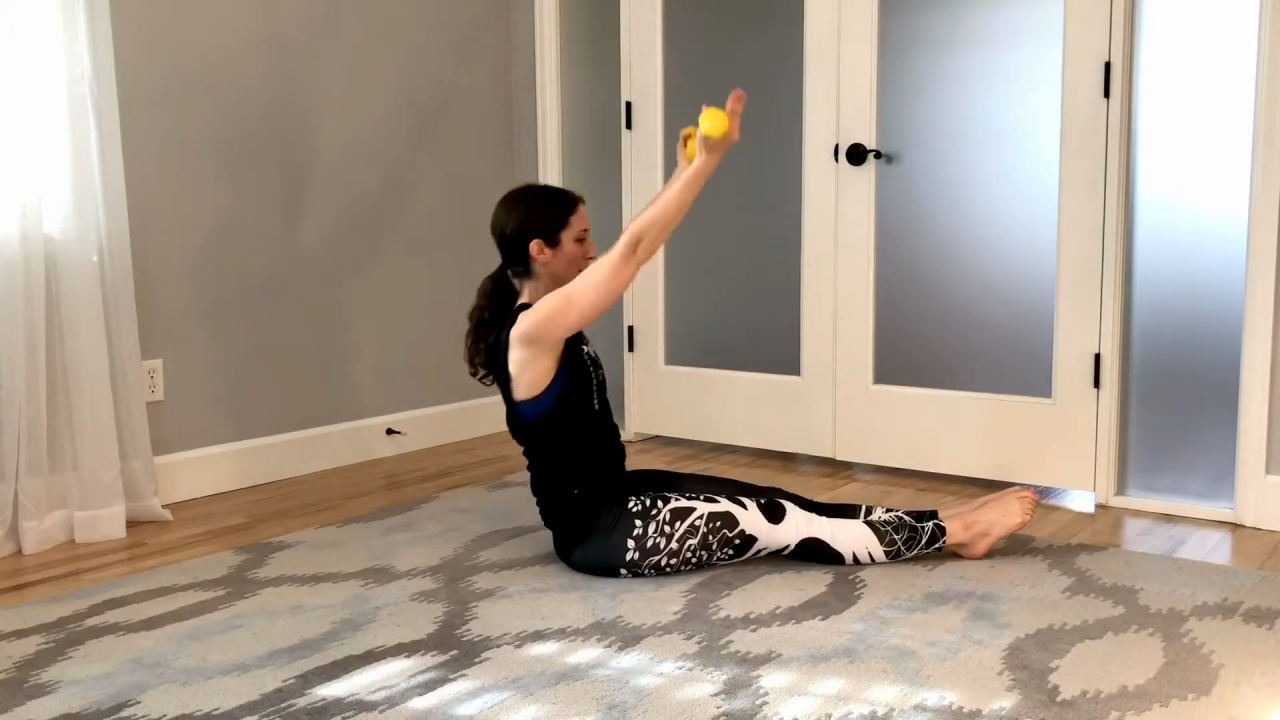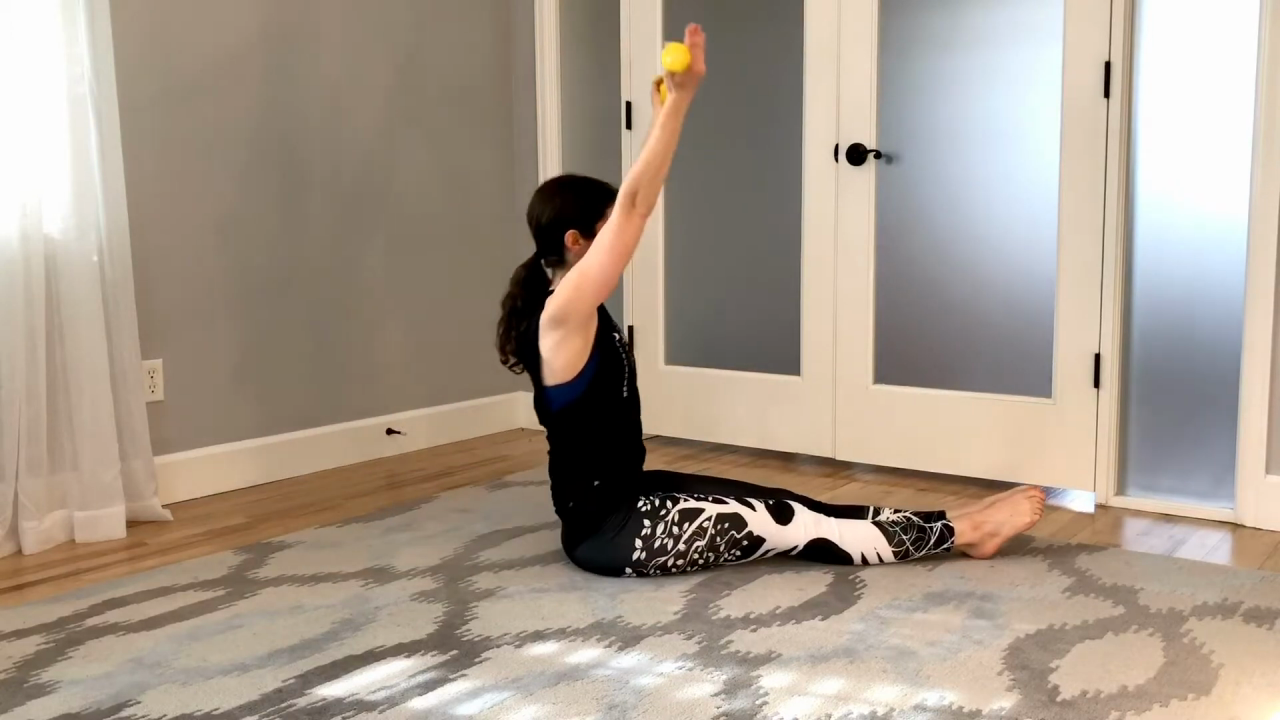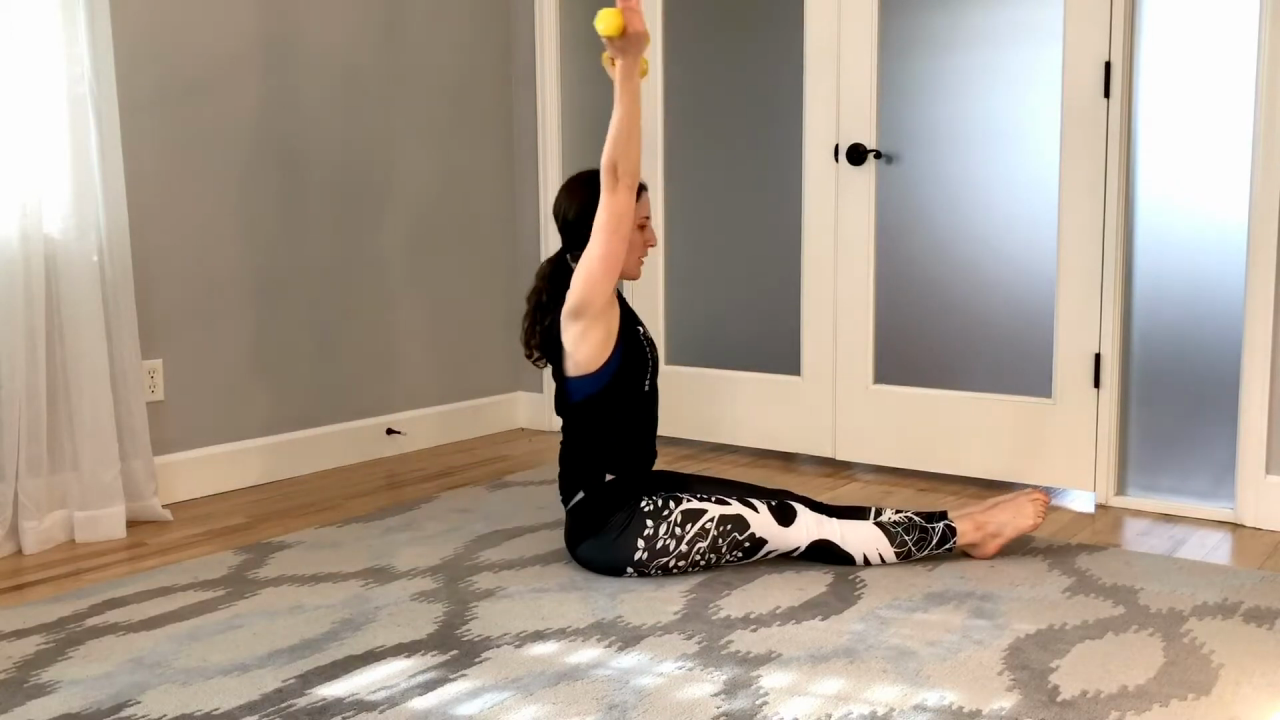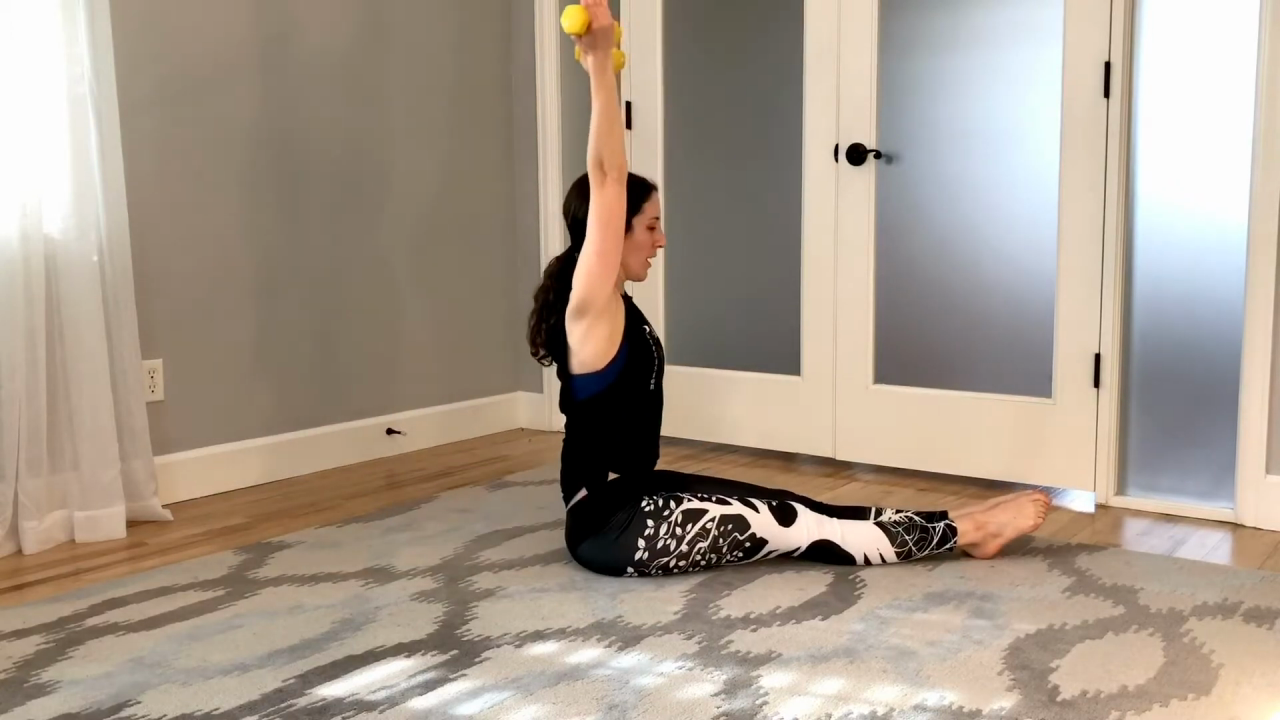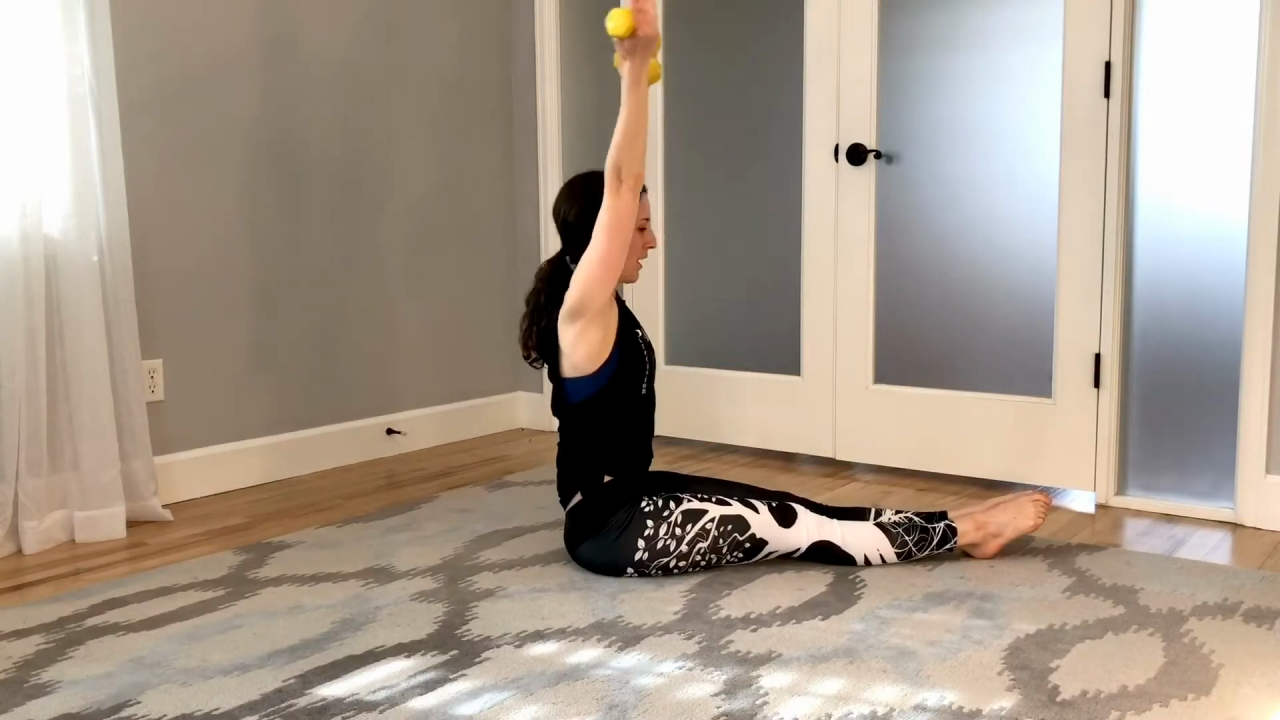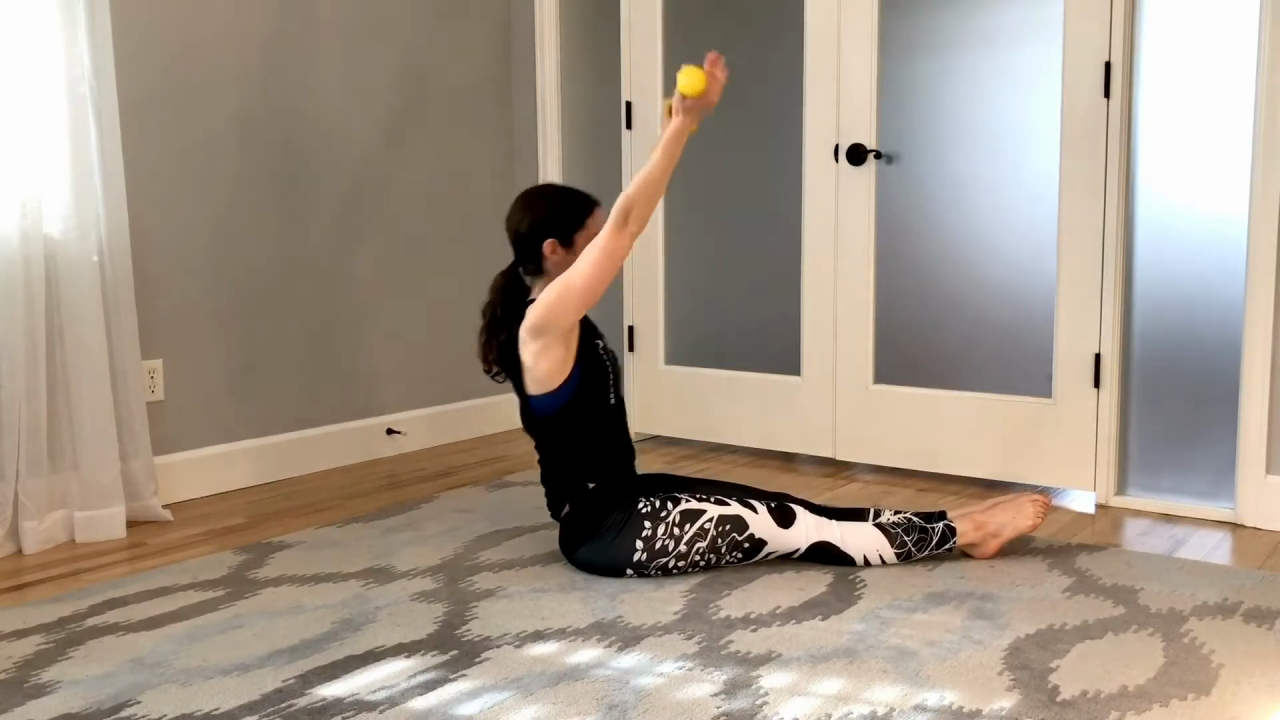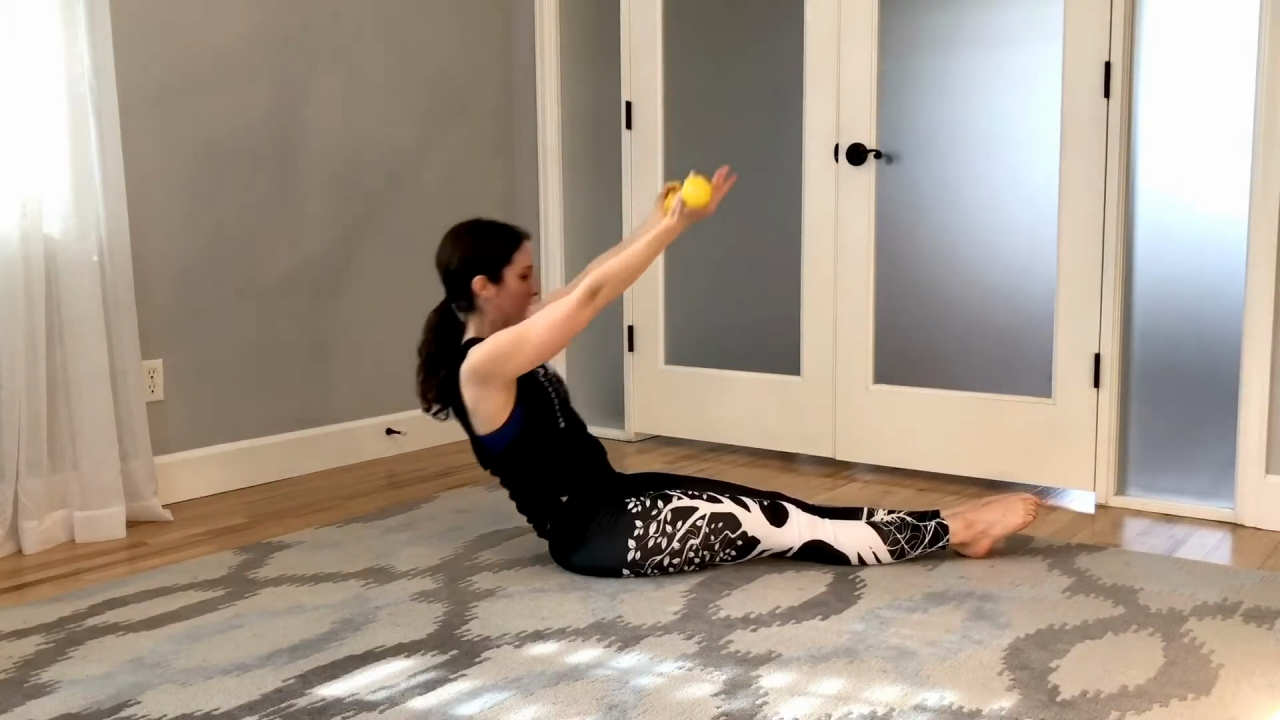
dt=0.2s
person 1, frame 1
left shoulder: (542, 313)
right shoulder: (533, 329)
left elbow: (628, 251)
right elbow: (630, 252)
left wrist: (691, 163)
right wrist: (704, 162)
left hip: (614, 505)
right hip: (596, 531)
left knee: (776, 508)
right knee: (780, 525)
left ankle: (938, 525)
right ankle: (948, 531)
person 1, frame 2
left shoulder: (576, 310)
right shoulder: (564, 311)
left elbow: (625, 209)
right elbow: (631, 208)
left wrist: (669, 104)
right wrist: (679, 101)
left hip: (625, 503)
right hip: (606, 529)
left knee: (788, 510)
right knee: (787, 526)
left ankle: (950, 523)
right ankle: (958, 533)
person 1, frame 3
left shoulder: (599, 306)
right shoulder: (586, 305)
left elbow: (616, 189)
right elbow: (616, 188)
left wrist: (626, 74)
right wrist: (627, 71)
left hip: (631, 500)
right hip: (611, 527)
left knee: (794, 510)
right knee: (788, 527)
left ankle: (954, 525)
right ankle: (962, 532)
person 1, frame 4
left shoulder: (605, 305)
right shoulder: (591, 304)
left elbow: (612, 183)
right elbow: (605, 181)
left wrist: (603, 66)
right wrist: (600, 66)
left hip: (631, 500)
right hip: (611, 526)
left knee: (794, 511)
right knee: (788, 527)
left ankle: (954, 525)
right ankle: (960, 532)
person 1, frame 5
left shoulder: (596, 307)
right shoulder: (584, 306)
left elbow: (621, 199)
right elbow: (616, 193)
left wrist: (636, 74)
right wrist: (635, 73)
left hip: (631, 499)
right hip: (610, 526)
left knee: (794, 513)
right knee: (785, 528)
left ankle: (954, 524)
right ankle: (963, 534)
person 1, frame 6
left shoulder: (553, 316)
right shoulder: (543, 320)
left elbow: (620, 228)
right elbow: (624, 225)
left wrist: (678, 131)
right wrist: (684, 121)
left hip: (623, 504)
right hip: (604, 528)
left knee: (781, 509)
right knee: (780, 525)
left ankle: (952, 528)
right ankle: (959, 531)
person 1, frame 7
left shoulder: (500, 341)
right shoulder: (484, 363)
left elbow: (585, 286)
right elbow: (589, 296)
left wrist: (659, 223)
right wrist: (678, 221)
left hip: (610, 501)
right hip: (594, 533)
left knee: (769, 509)
right knee: (771, 524)
left ankle: (949, 524)
right ankle: (951, 531)
